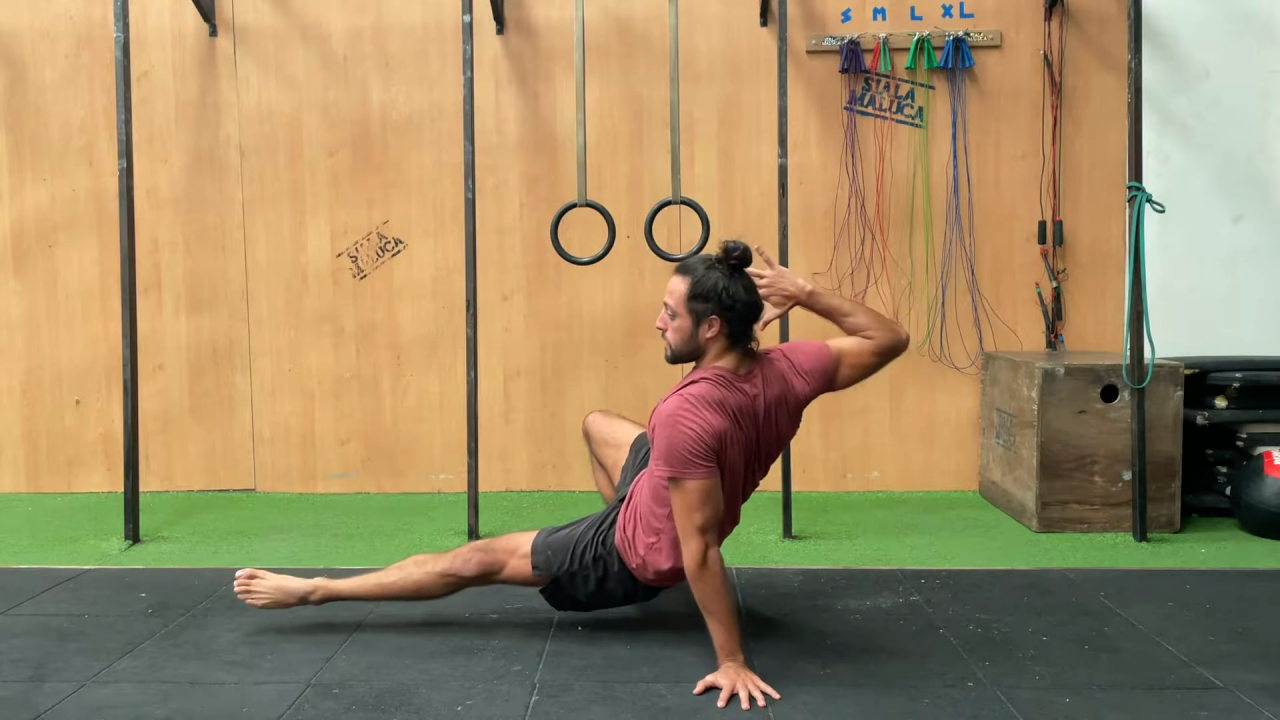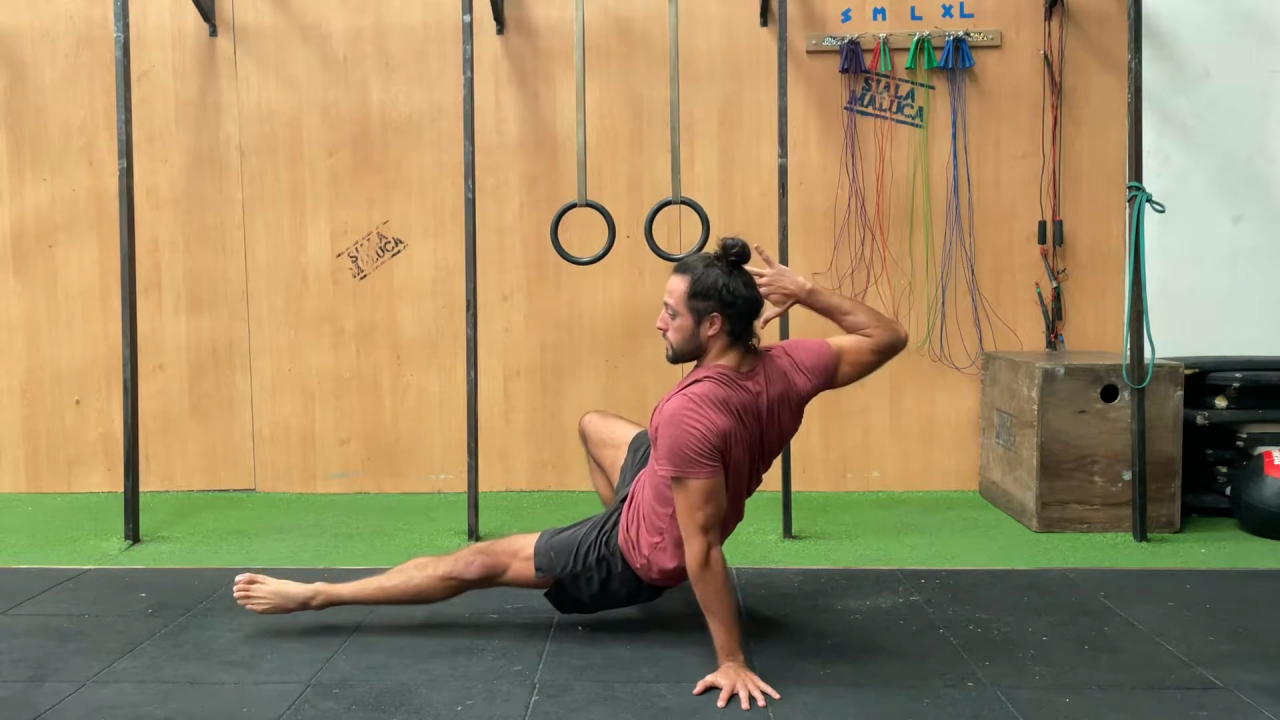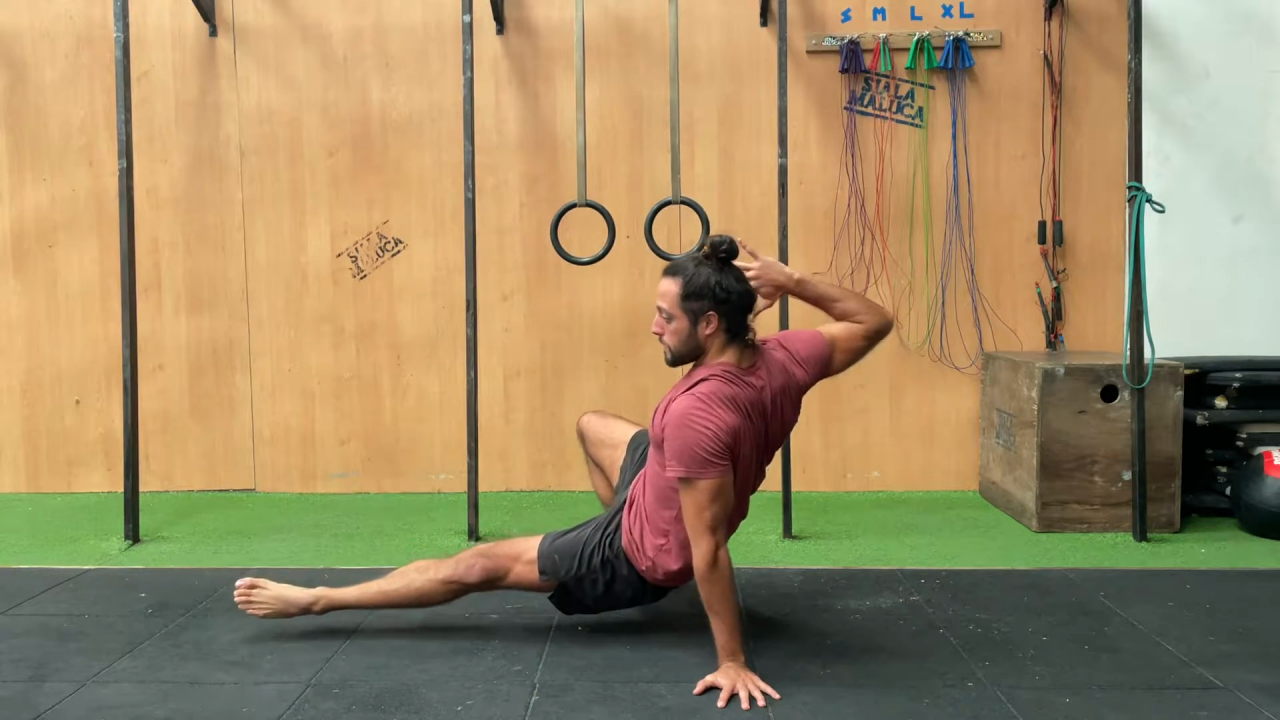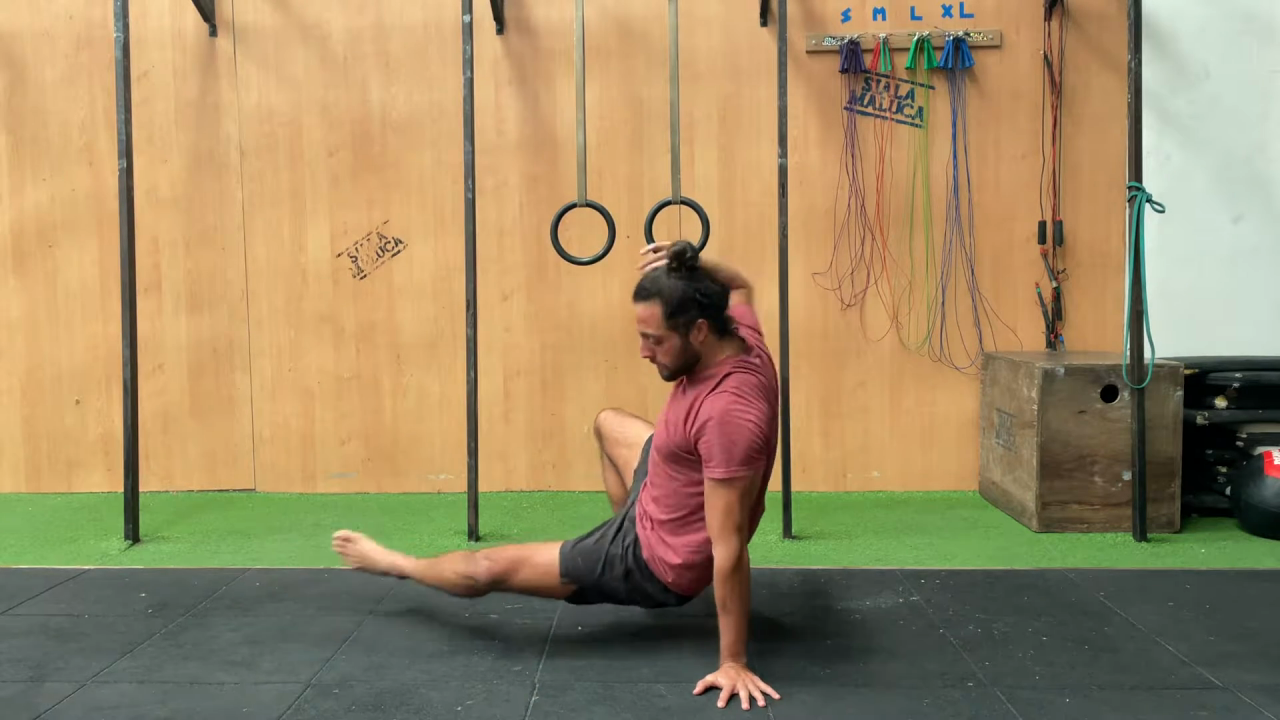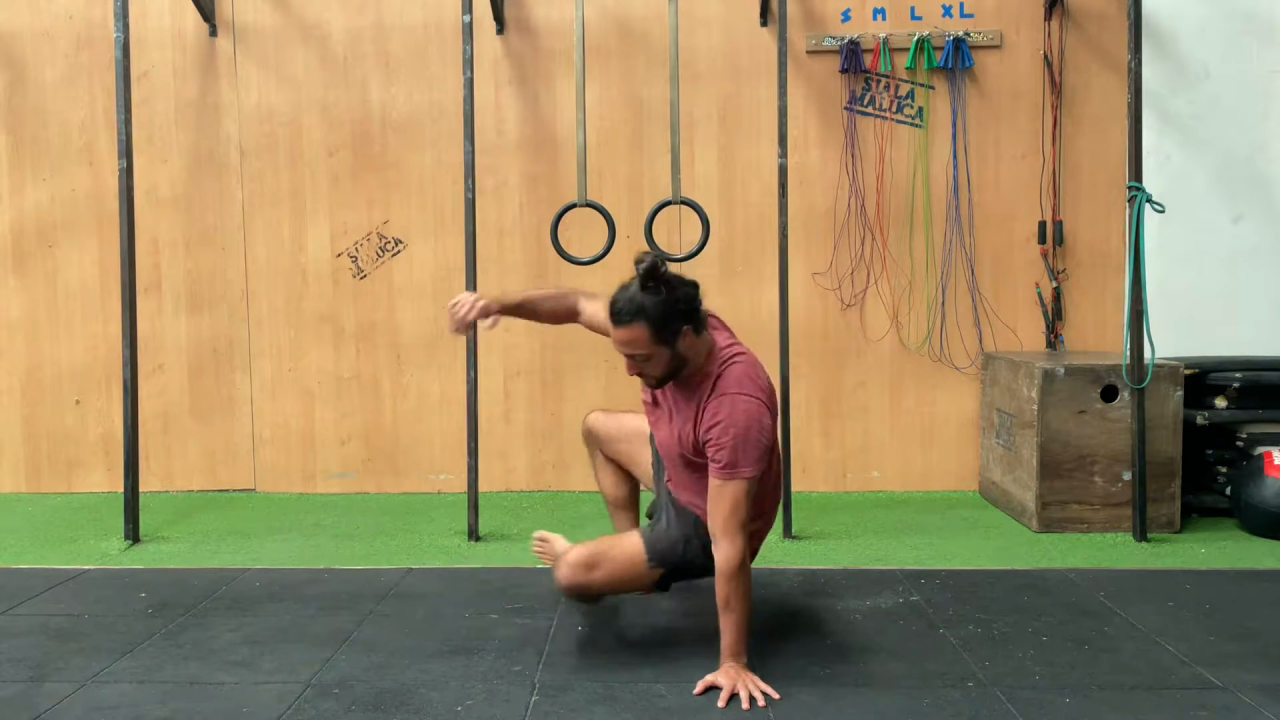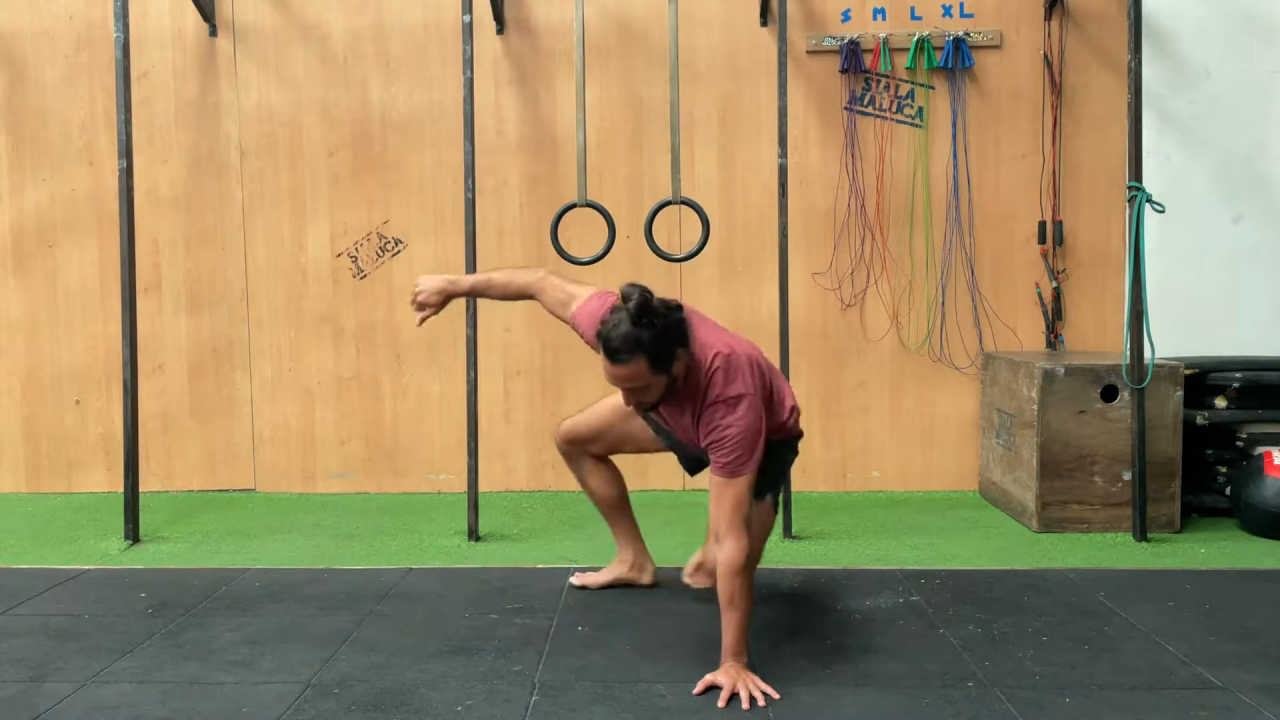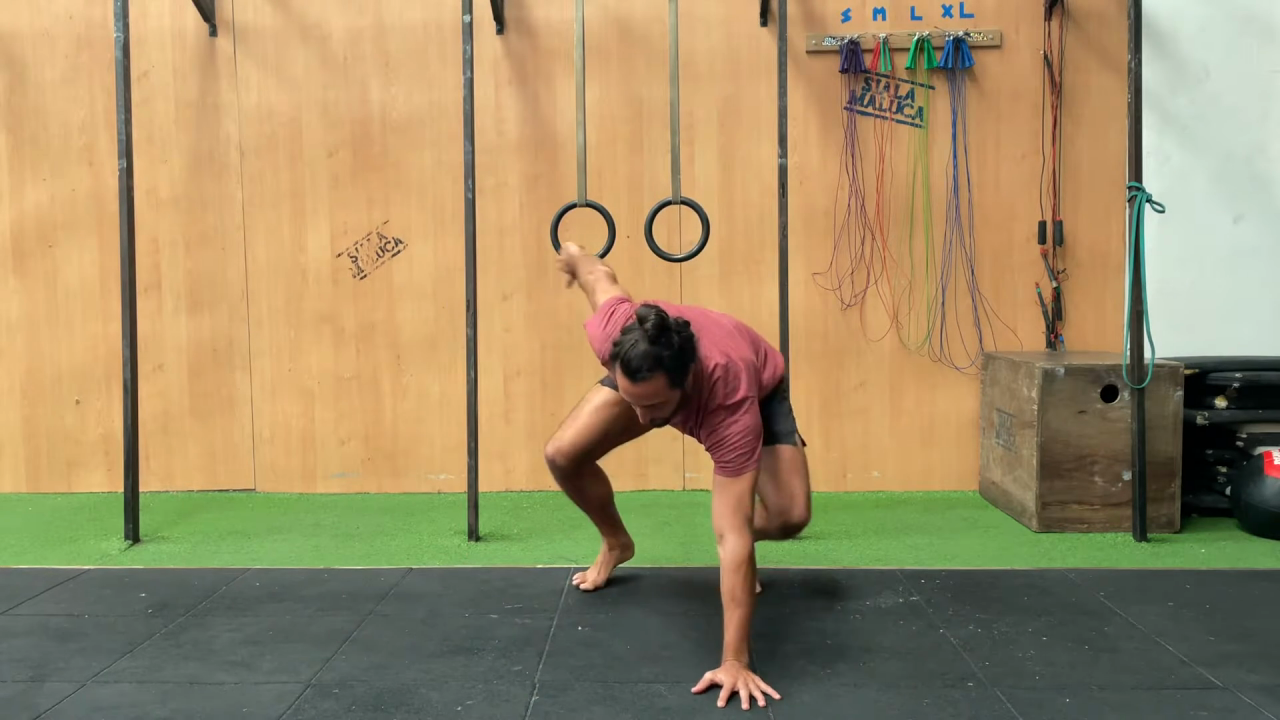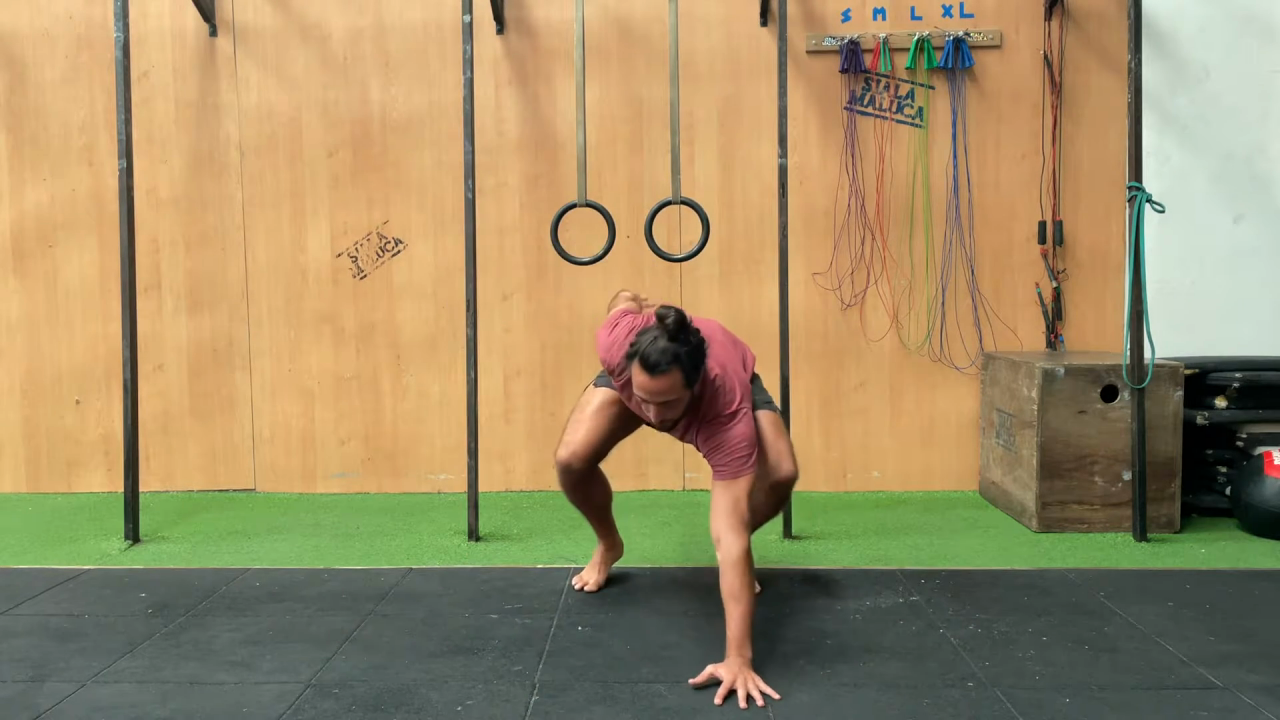
dt=0.2s
person 1, frame 1
left shoulder: (686, 416)
right shoulder: (791, 370)
left elbow: (698, 552)
right elbow: (890, 338)
left wrist: (732, 663)
right wrist: (807, 293)
left hip: (638, 553)
right hip: (662, 497)
left knee: (476, 559)
right knee: (595, 424)
left ankle: (313, 591)
person 1, frame 2
left shoulder: (690, 415)
right shoulder: (791, 367)
left elbow: (700, 551)
right elbow: (889, 336)
left wrist: (732, 664)
right wrist: (808, 291)
left hip: (640, 554)
right hip: (664, 489)
left knee: (476, 563)
right knee: (593, 426)
left ankle: (311, 595)
person 1, frame 3
left shoulder: (698, 414)
right shoulder: (786, 359)
left elbow: (708, 553)
right elbow: (875, 321)
left wrist: (734, 664)
right wrist: (786, 280)
left hip: (644, 554)
right hip: (658, 489)
left knee: (480, 564)
right knee: (592, 428)
left ankle: (313, 601)
person 1, frame 4
left shoulder: (729, 413)
right shoulder: (739, 335)
left elbow: (726, 550)
right elbow: (737, 286)
left wrist: (733, 662)
right wrist: (689, 266)
left hip: (661, 562)
right hip: (664, 498)
left knee: (490, 566)
right knee: (611, 422)
left ankle: (394, 564)
right ankle: (593, 560)
person 1, frame 5
left shoulder: (735, 405)
right shoulder: (660, 315)
left elbow: (729, 543)
right elbow: (573, 305)
left wrist: (735, 663)
right wrist: (499, 300)
left hip: (700, 514)
right hip: (683, 470)
left knee: (573, 576)
right knee: (596, 428)
right ankle: (630, 551)
person 1, frame 6
left shoulder: (736, 410)
right shoulder: (613, 321)
left elbow: (732, 542)
right elbow: (542, 282)
left wrist: (734, 662)
right wrist: (454, 284)
left hip: (762, 436)
left knee: (726, 553)
right knee: (571, 438)
left ankle: (705, 566)
right ankle: (634, 559)
person 1, frame 7
left shoulder: (733, 406)
right shoulder: (611, 334)
left elbow: (733, 540)
right elbow: (598, 273)
left wrist: (734, 661)
right wrist: (573, 257)
left hip: (757, 382)
left knee: (790, 516)
right knee: (561, 456)
right ankle: (616, 544)
person 1, frame 8
left shoulder: (729, 413)
right shoulder: (619, 346)
left elbow: (732, 540)
right elbow: (624, 299)
left wrist: (738, 657)
right wrist: (627, 298)
left hip: (732, 378)
right hip: (631, 378)
left knee: (780, 475)
right knee: (571, 461)
left ankle: (733, 566)
right ankle: (608, 547)
